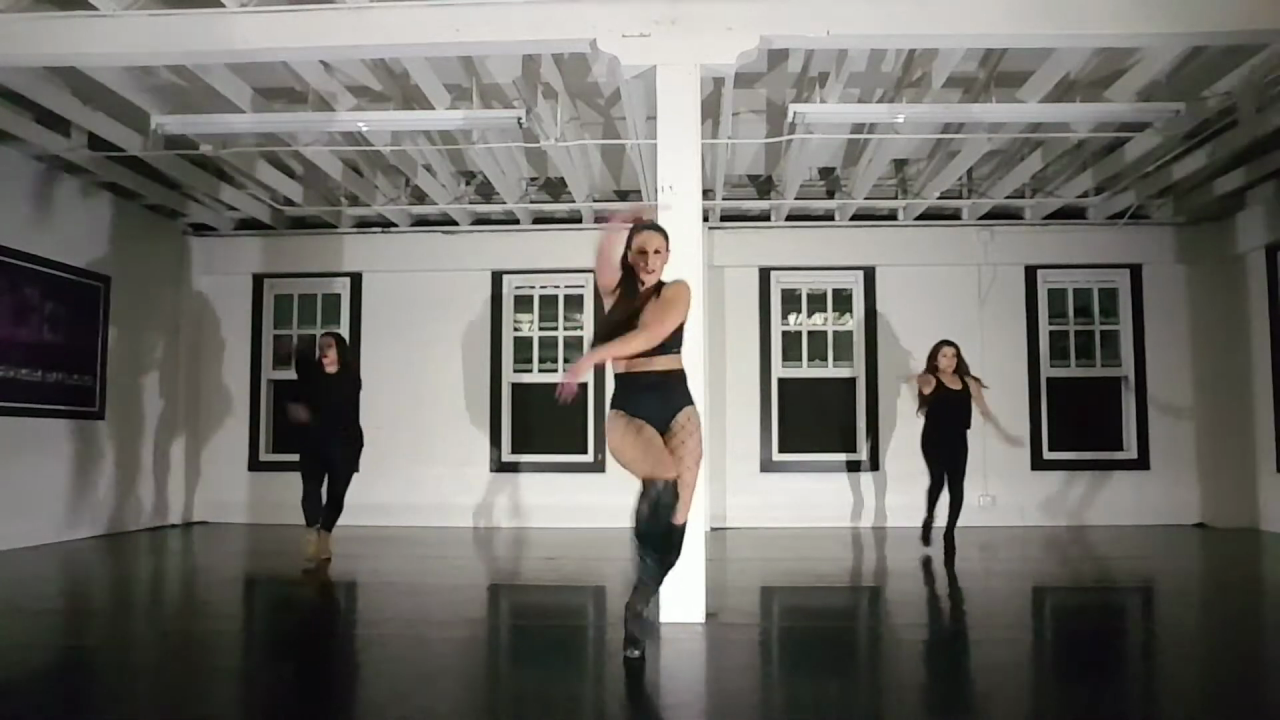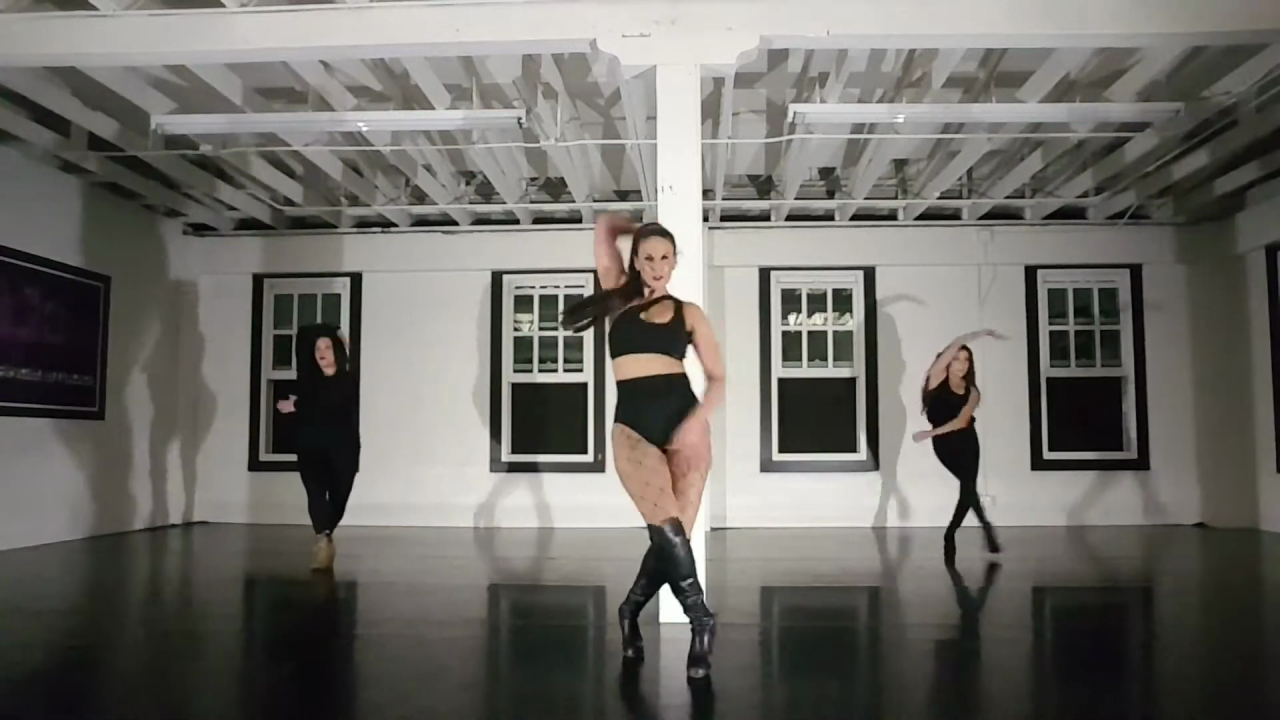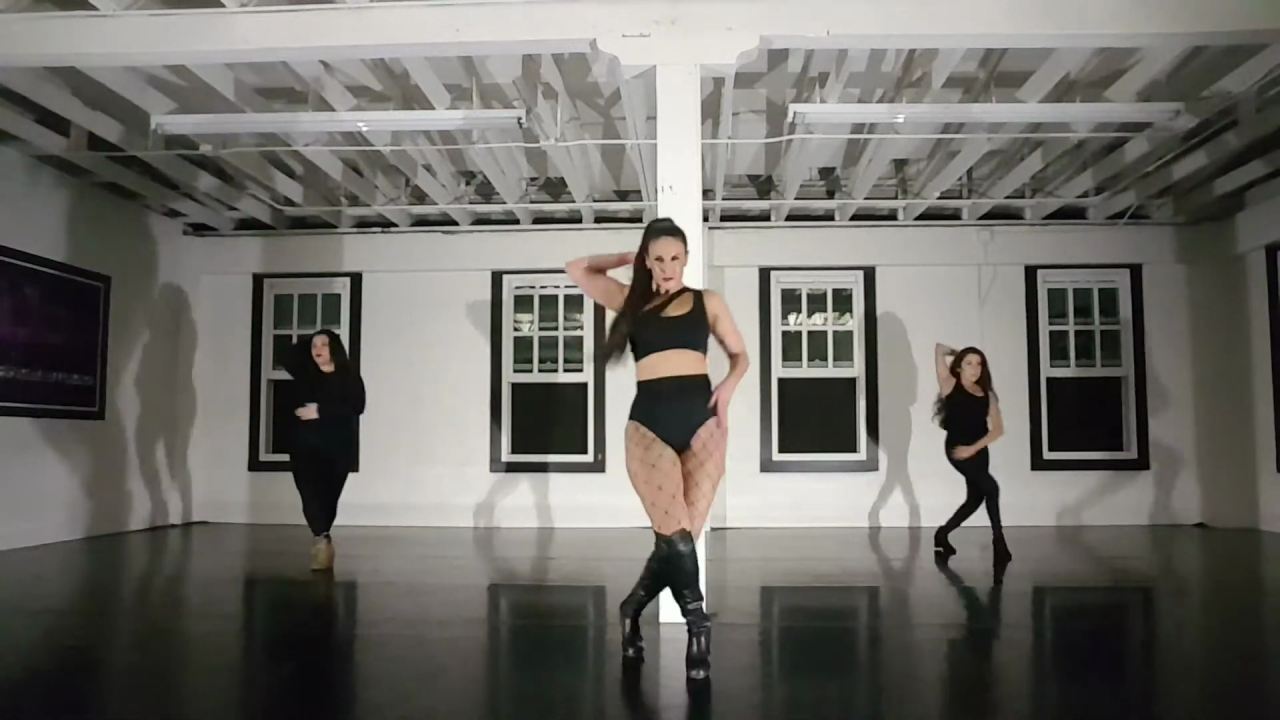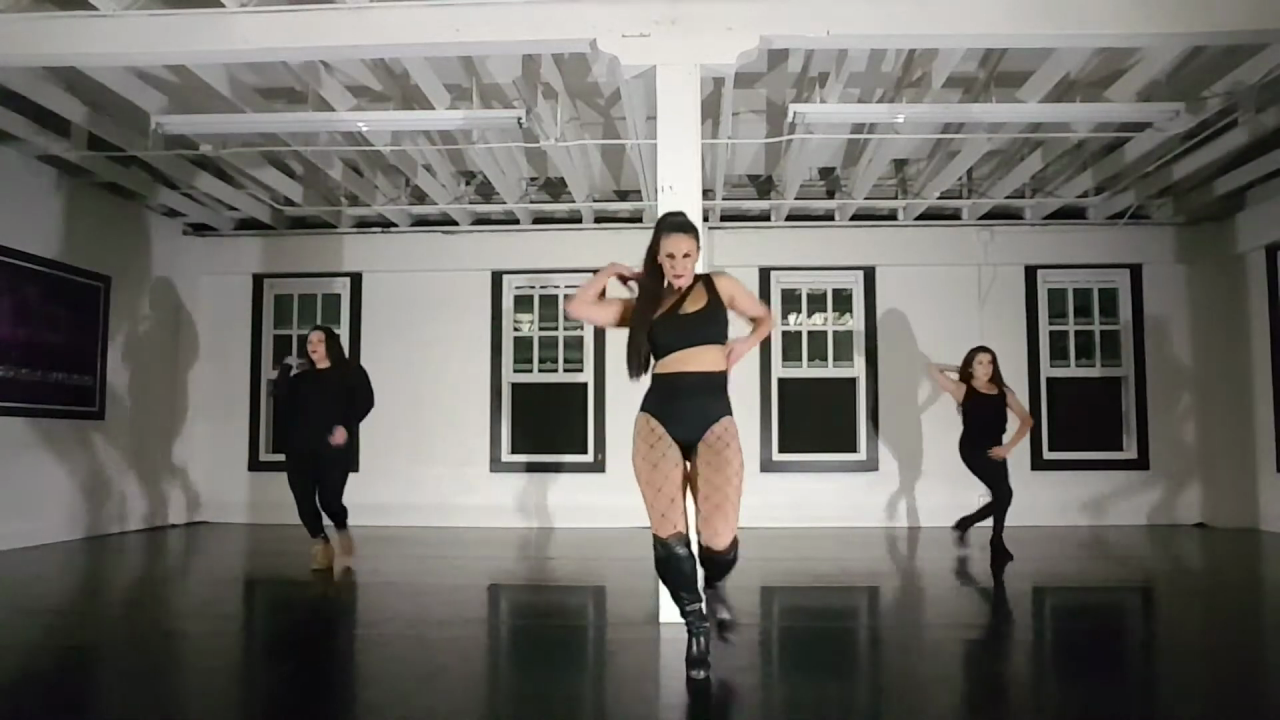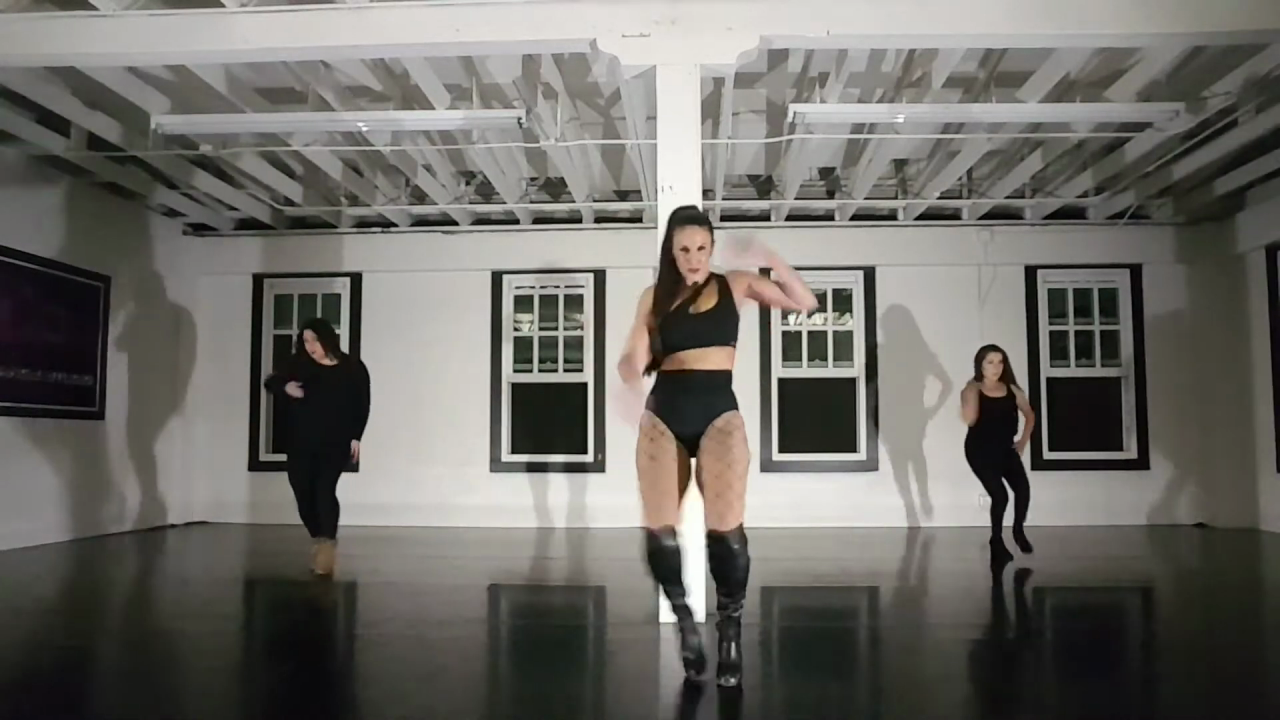
dt=0.2s
person 1, frame 1
left shoulder: (677, 292)
right shoulder: (615, 290)
left elbow: (652, 333)
right elbow: (608, 241)
left wrist: (591, 357)
left hip: (677, 409)
right hip: (626, 411)
left knee: (674, 522)
right knee: (663, 480)
left ankle: (638, 609)
right ankle: (644, 568)
person 1, frame 2
left shoulder: (688, 312)
right shoulder: (618, 292)
left elbow: (716, 375)
right elbow: (603, 228)
left wrist: (698, 420)
right wrist: (637, 230)
left hip: (682, 421)
right hip: (632, 424)
left knee: (674, 532)
right knee: (665, 525)
left ankle: (630, 610)
right ankle: (700, 622)
person 1, frame 3
left shoulder: (706, 301)
right shoulder: (632, 301)
left elbow: (739, 354)
right elbow: (576, 270)
left wrist: (728, 384)
right wrist: (624, 260)
left hip: (701, 420)
right hip: (648, 424)
left knee: (683, 537)
right knee: (673, 532)
left ankle: (634, 605)
right ankle: (697, 624)
person 1, frame 4
left shoulder: (718, 286)
right shoulder: (641, 304)
left elbow: (765, 318)
right elbow: (579, 310)
left wrist: (742, 347)
right wrist: (610, 272)
left hip: (712, 415)
right hip: (658, 418)
left knee: (720, 539)
right knee: (669, 536)
left ankle: (714, 591)
right ankle: (695, 624)
person 1, frame 5
left shoulder: (735, 286)
right shoulder: (656, 297)
left elbow: (803, 302)
right elbow: (635, 357)
left wrist: (771, 264)
right wrist: (631, 375)
left hip: (719, 412)
right hip: (665, 413)
left knee: (725, 529)
right knee: (659, 530)
left ankle: (729, 628)
right ankle: (685, 622)
person 2, frame 1
left shoulder: (350, 378)
right shoulder: (310, 373)
left elbow: (338, 404)
right elbow: (300, 359)
left wrist: (309, 411)
left hip: (345, 445)
right hip: (314, 443)
left knee: (336, 494)
right knee: (311, 489)
left ankle: (324, 536)
right ankle: (313, 536)
person 2, frame 2
left shoulder: (346, 380)
right shoulder: (310, 373)
left elbow: (333, 405)
right elbow: (303, 334)
left wrist: (296, 405)
right wrist: (333, 332)
left hip: (342, 449)
right hip: (310, 447)
left knee: (338, 499)
right knee: (316, 494)
left ankle: (324, 539)
right ankle: (324, 541)
person 2, frame 3
left shoulder: (348, 376)
right shoulder: (306, 372)
left elbow: (356, 406)
right elbow: (287, 357)
left wrist: (320, 410)
right wrist: (306, 345)
left hip: (338, 448)
right hip: (305, 447)
left knee: (329, 497)
right knee: (310, 495)
left ankle: (321, 540)
right ankle: (323, 542)
person 2, frame 4
left shoulder: (350, 371)
right shoulder: (301, 374)
left elbow: (365, 402)
right elbow: (279, 398)
left wrist: (346, 426)
right wrist: (286, 369)
left hip: (334, 449)
right hip: (299, 448)
left knee: (329, 497)
right knee: (304, 499)
left ankle: (342, 531)
right ankle: (321, 544)
person 2, frame 5
left shoulder: (354, 369)
right shoulder: (300, 365)
left elbow: (362, 406)
right elbow: (271, 383)
left wrist: (356, 437)
right wrist: (285, 387)
left hip: (335, 443)
right hip: (301, 442)
left knee: (323, 492)
right knee: (304, 496)
left ankle: (328, 549)
right ankle: (319, 541)
person 3, frame 1
left shoulder: (968, 382)
right shoulder: (930, 381)
left elbow: (983, 409)
right elbow: (921, 380)
left wrist: (1003, 432)
right wrist: (919, 380)
left hip: (958, 440)
right hip: (933, 439)
left knee: (957, 488)
right knee: (937, 482)
left ankle: (950, 533)
right ankle: (928, 520)
person 3, frame 2
left shoulder: (971, 391)
right shoulder: (937, 377)
left elbow: (962, 420)
right elbow: (954, 346)
left wrist: (931, 432)
right wrist: (984, 333)
left hip: (967, 442)
right hip: (943, 442)
left knee: (967, 488)
right knee: (968, 483)
left ankle: (950, 534)
right ankle: (986, 529)
person 3, frame 3
left shoulder: (988, 395)
right shoulder: (950, 385)
left elbow: (997, 430)
right elbow: (939, 349)
left wrist: (973, 447)
right wrist: (956, 354)
left hip: (977, 450)
right hip: (957, 448)
left knee: (974, 499)
right knee: (991, 488)
left ankle: (943, 534)
right ankle: (999, 540)
person 3, frame 4
left shoulder: (1003, 392)
right shoulder: (962, 389)
left elbow: (1026, 420)
right elbow: (934, 370)
left wrist: (1010, 445)
right wrist: (955, 371)
left hip: (994, 450)
right hip: (973, 449)
left knee: (1000, 496)
right knee: (1004, 493)
left ankle: (964, 524)
right ankle: (997, 542)
person 3, frame 5
left shoulder: (1012, 389)
right shoulder: (972, 391)
left elbow: (1029, 414)
right elbow: (968, 418)
left wrist: (1024, 439)
right wrist: (972, 393)
left hip: (1006, 448)
right hip: (980, 450)
left knee: (1023, 489)
right knee: (999, 495)
left ankle: (1018, 531)
right ankle: (997, 542)
